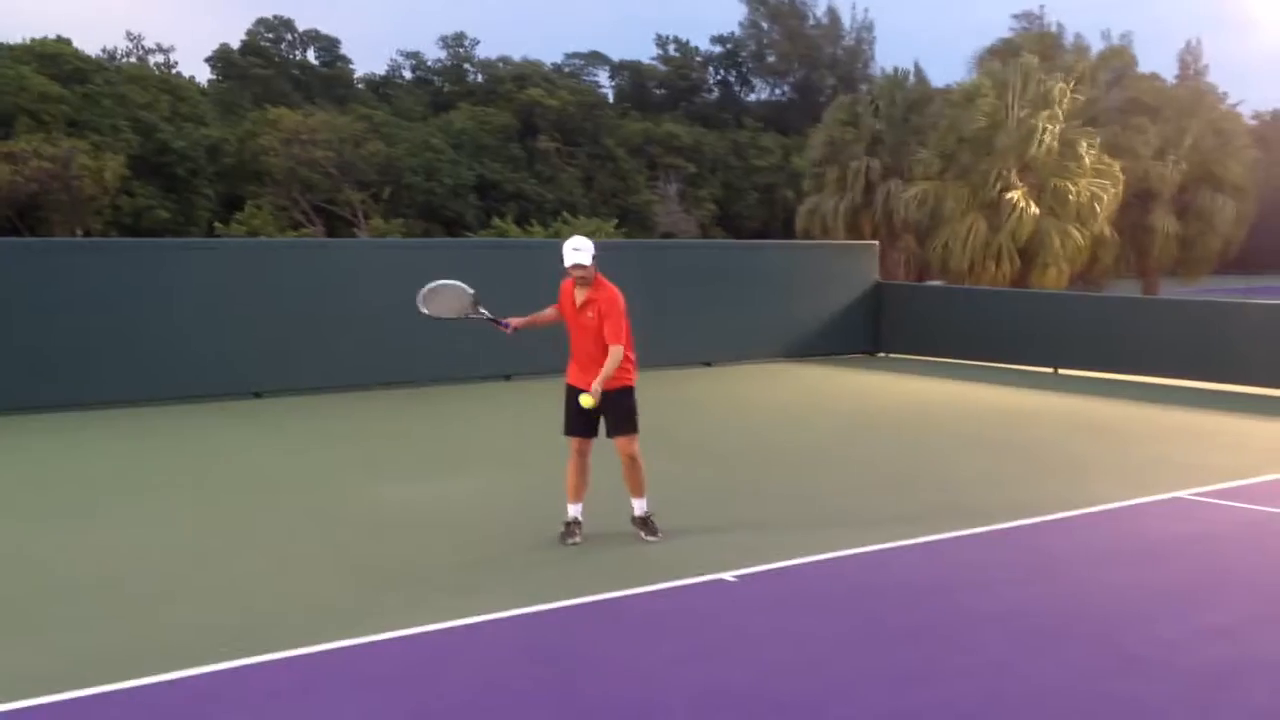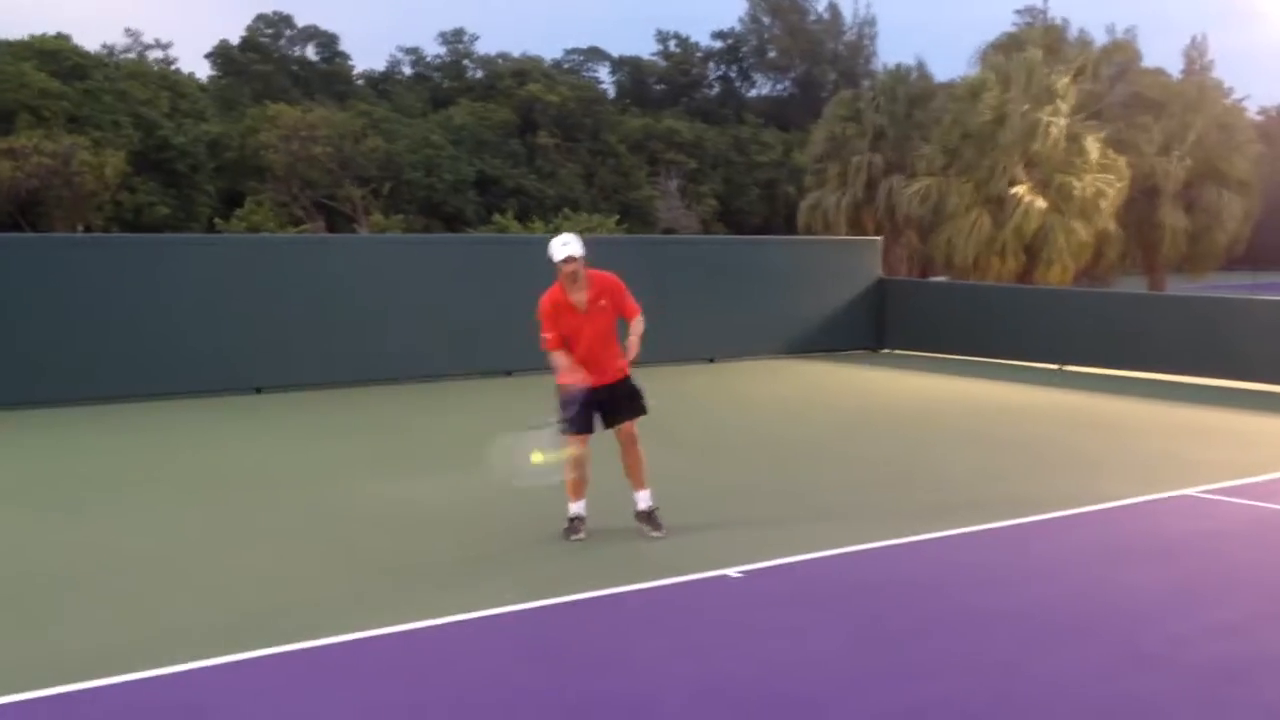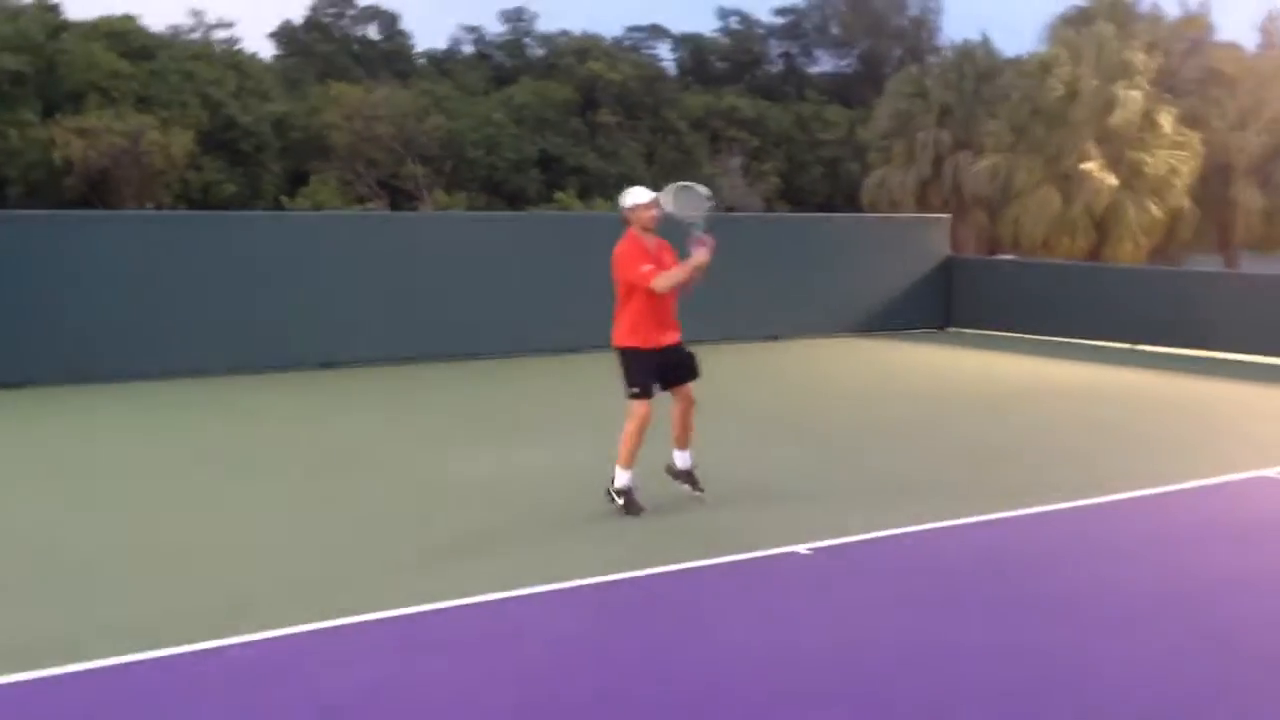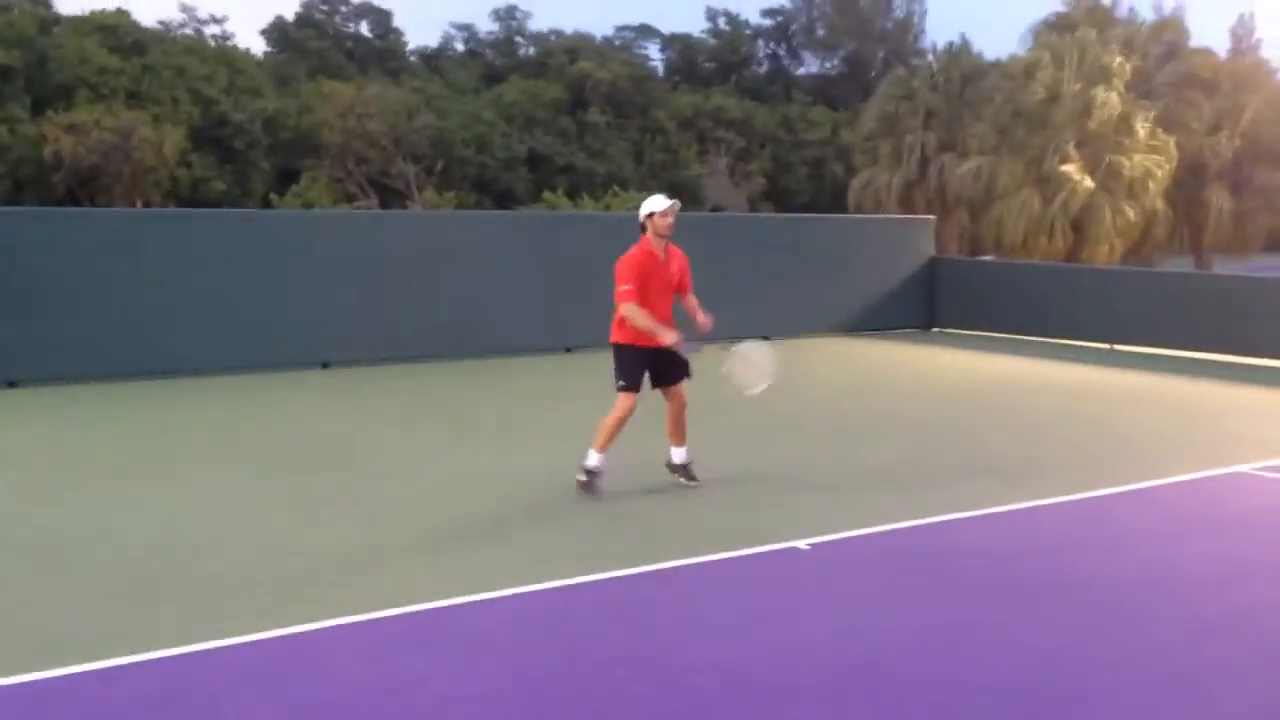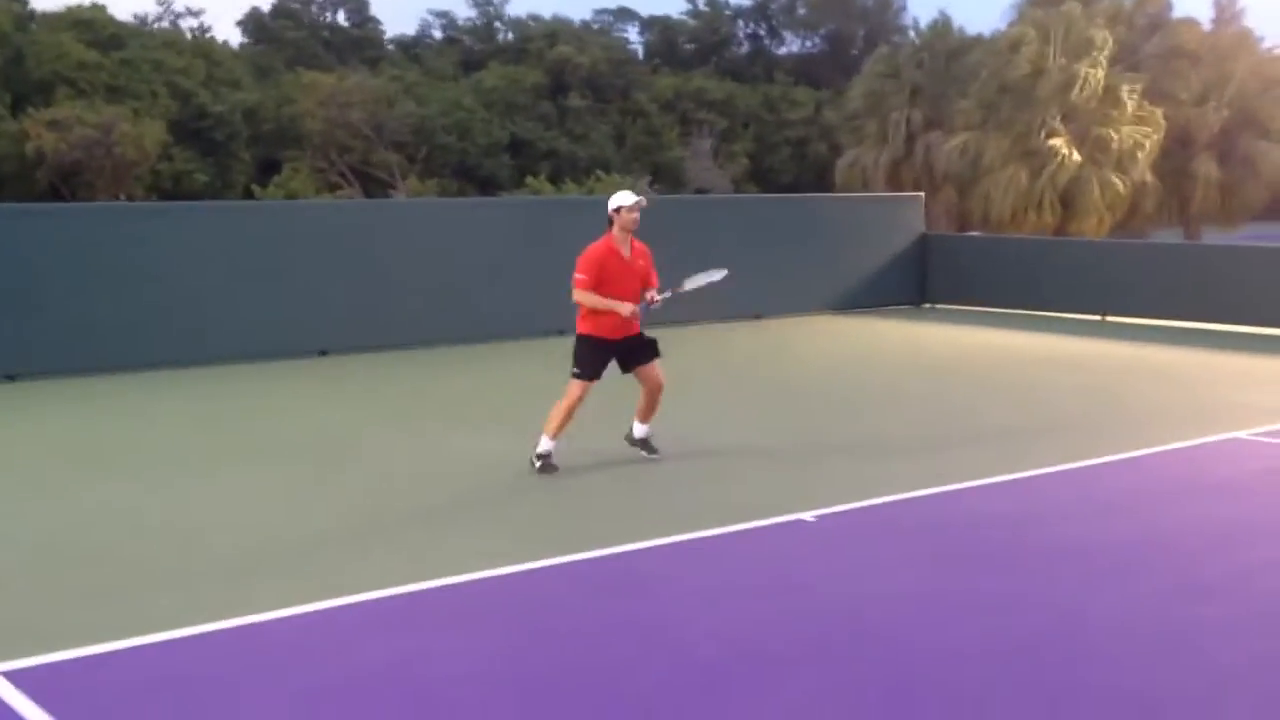
dt=0.4s
person 1, frame 1
left shoulder: (610, 297)
right shoulder: (566, 288)
left elbow: (619, 350)
left wrist: (601, 380)
right wrist: (526, 321)
left hip: (615, 384)
right hip: (578, 383)
left knee: (628, 451)
right knee: (578, 450)
left ankle: (641, 514)
right ankle: (573, 518)
person 1, frame 2
left shoulder: (609, 282)
right shoulder: (550, 303)
left elbow: (635, 314)
right elbow: (554, 350)
left wrist: (634, 339)
right wrist: (570, 372)
left hip: (615, 376)
right hip: (577, 382)
left knee: (629, 439)
right knee: (577, 448)
left ankle: (645, 508)
right ankle: (576, 515)
person 1, frame 3
left shoulder: (661, 246)
right shoulder: (627, 250)
left elbow: (683, 279)
right elbow: (662, 284)
left wrist: (699, 259)
right wrist: (694, 263)
left hip: (668, 339)
right hip: (636, 343)
left knee: (686, 401)
right knee: (641, 412)
left ankle: (682, 466)
right ankle: (621, 486)
person 1, frame 4
left shoulder: (678, 256)
right shoulder: (633, 259)
left elbow: (684, 292)
right elbow: (626, 307)
left wrist: (698, 313)
right wrist: (661, 333)
left hip: (664, 343)
right hip: (630, 342)
left knee: (678, 401)
right knee: (626, 407)
left ankle: (678, 460)
right ankle: (591, 465)
person 1, frame 5
left shoulder: (643, 252)
right shoulder: (595, 253)
left elbow: (649, 287)
right elbow: (579, 294)
left wrist: (650, 297)
right wrist: (617, 307)
left hip: (629, 331)
right hip: (594, 333)
left knee: (655, 383)
right knee: (575, 395)
left ankle: (639, 434)
right ankle: (542, 451)
